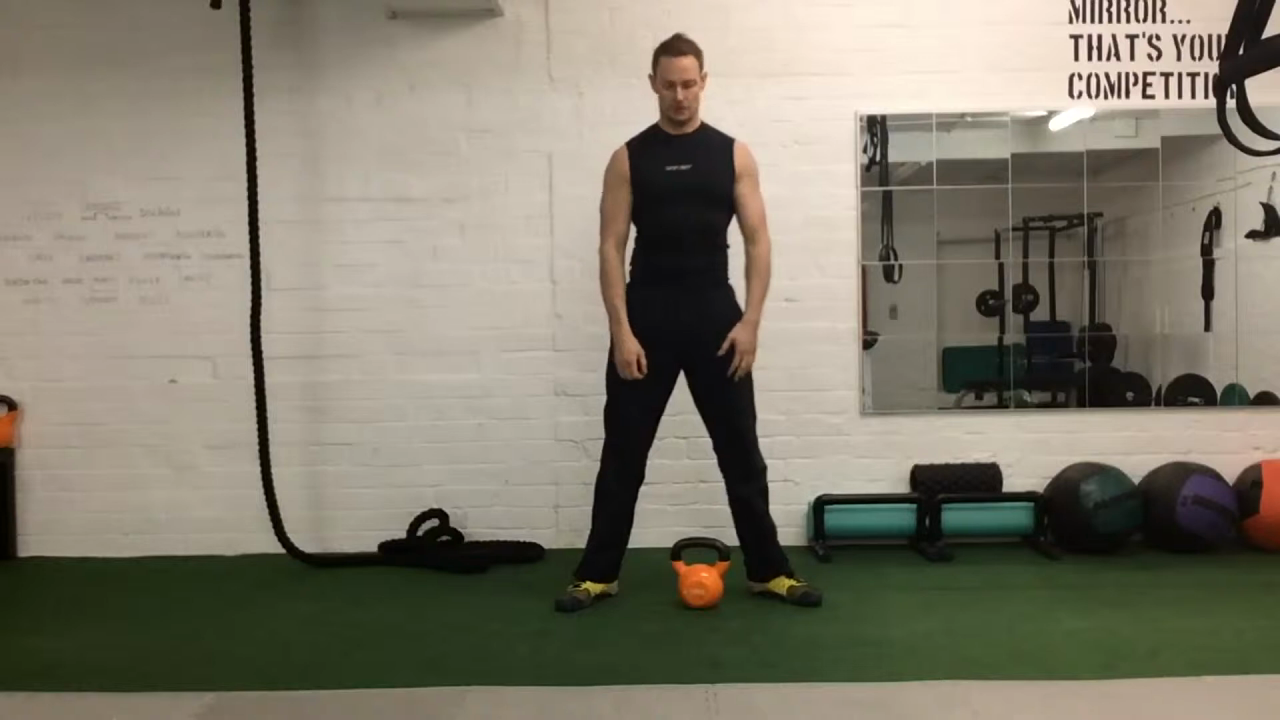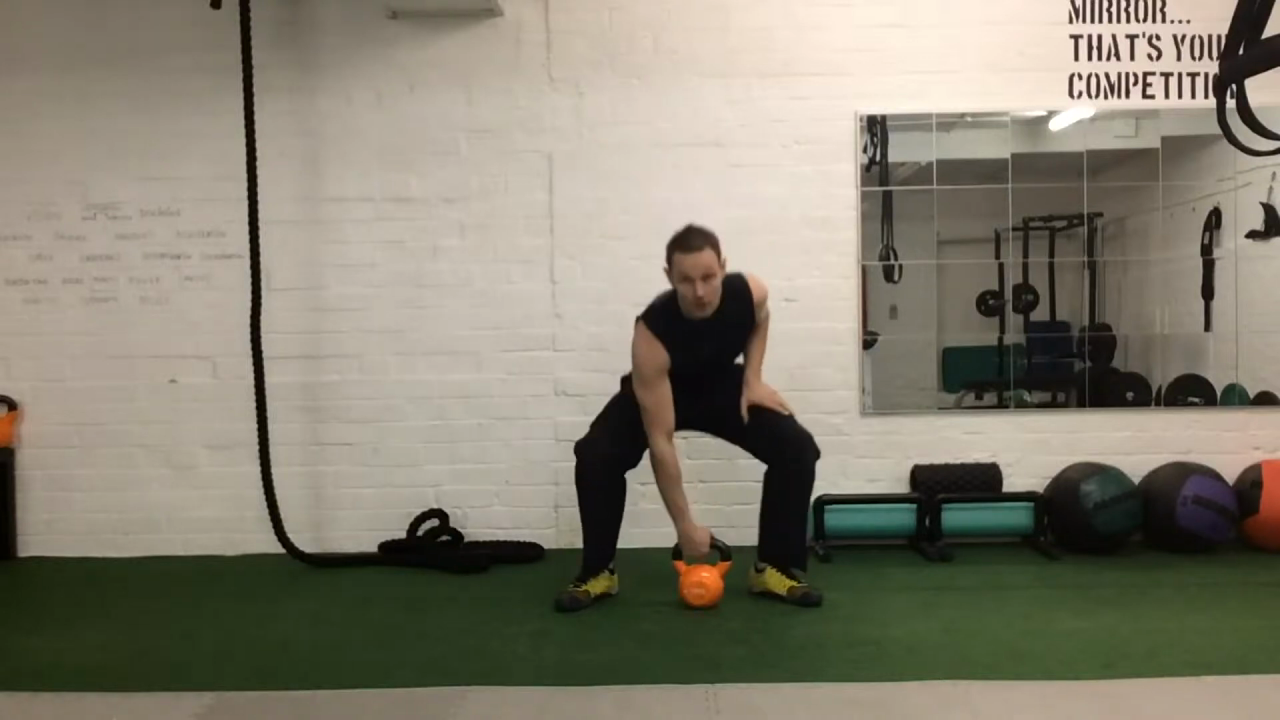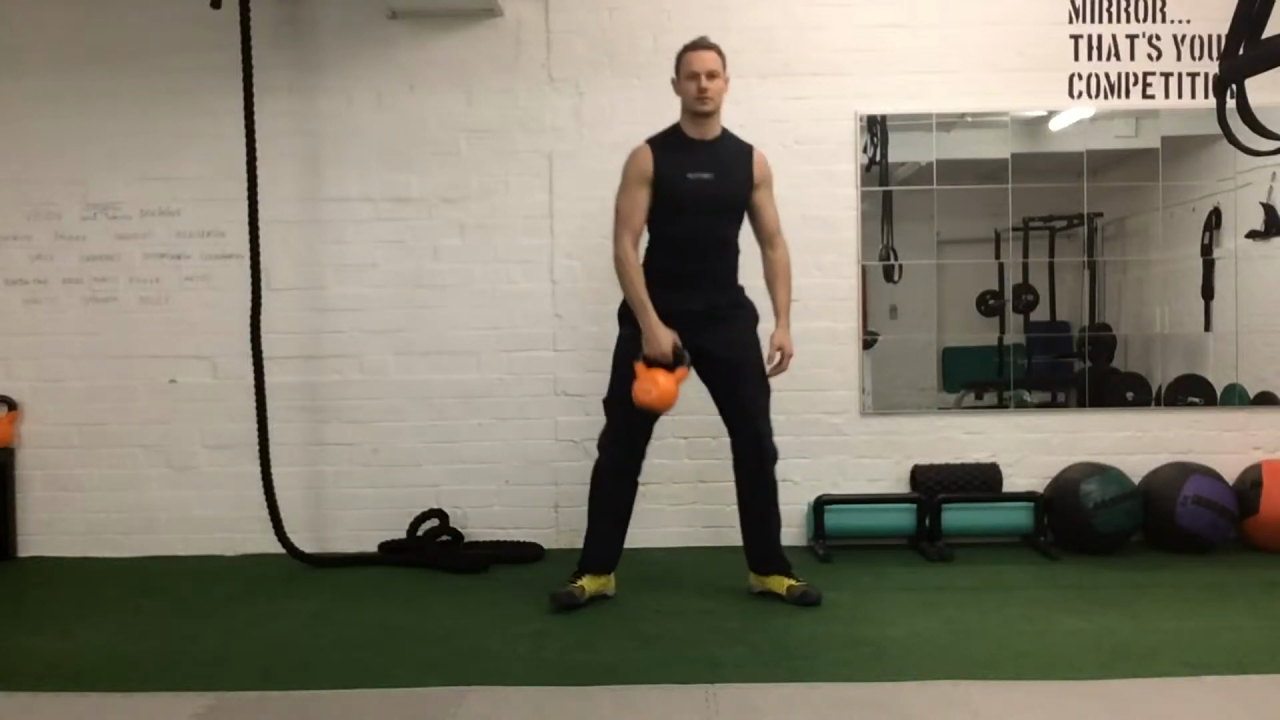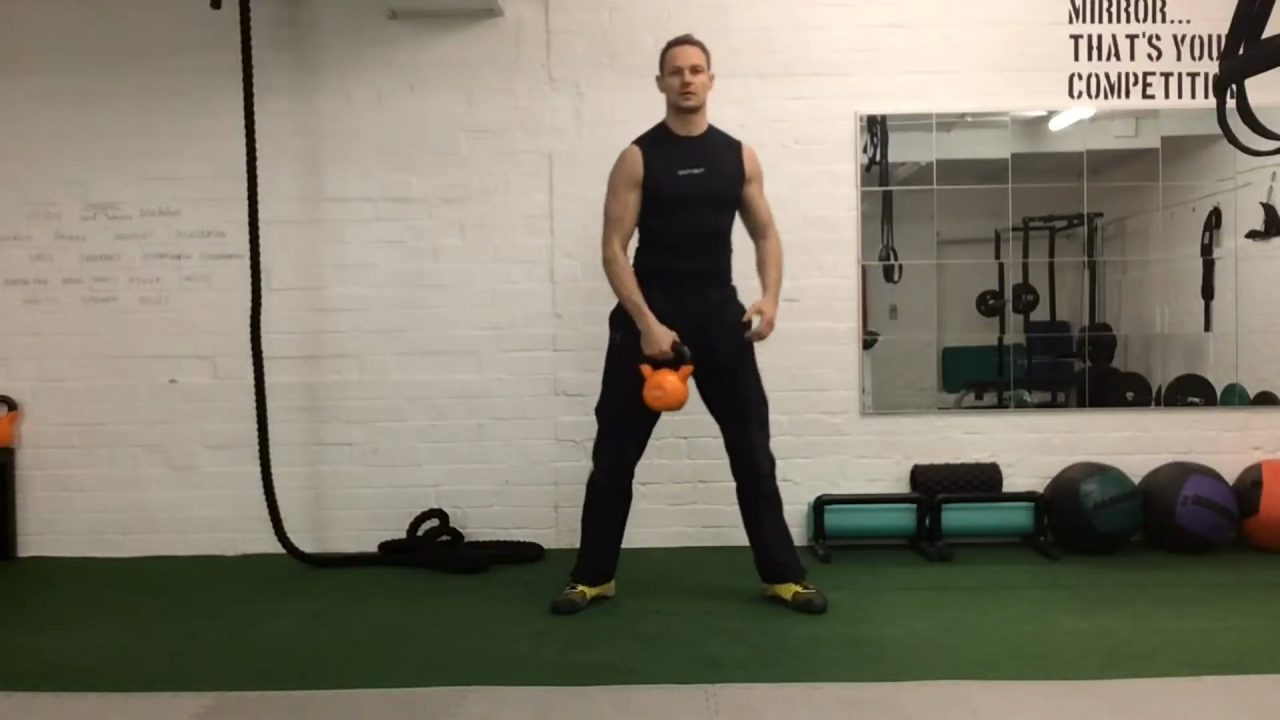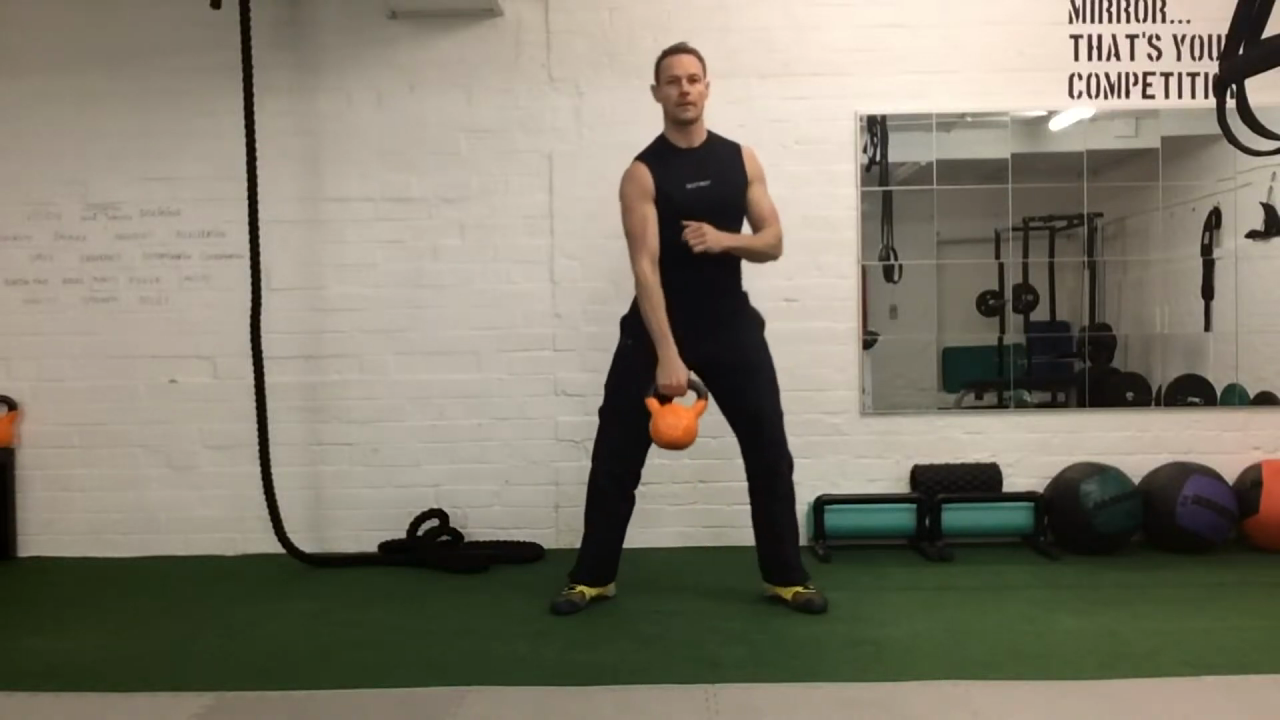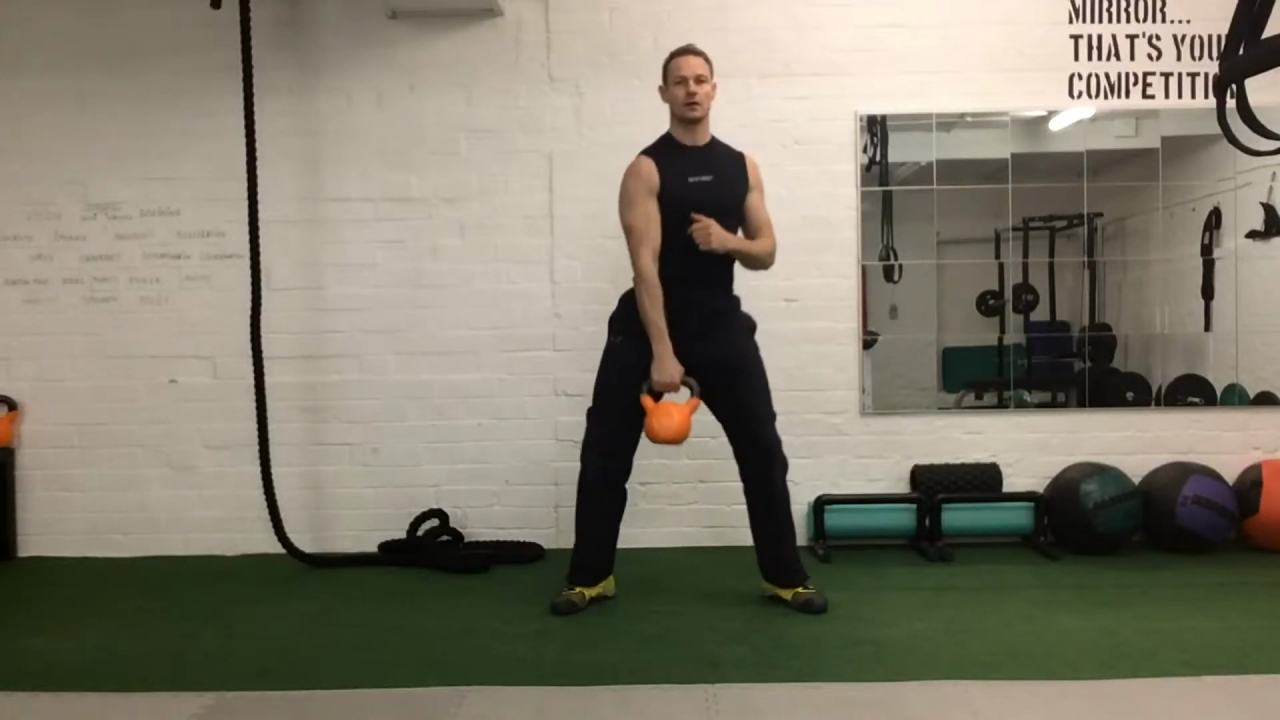
dt=0.7s
person 1, frame 1
left shoulder: (734, 154)
right shoulder: (628, 158)
left elbow: (757, 241)
right elbow: (612, 247)
left wrist: (749, 321)
right wrist: (621, 330)
left hip: (715, 318)
right hip: (646, 320)
left knee: (741, 451)
right knee: (624, 453)
left ankle: (768, 571)
right ankle: (597, 574)
person 1, frame 2
left shoulder: (750, 292)
right shoulder: (652, 334)
right elbow: (661, 442)
left wrist: (752, 379)
right wrist: (685, 526)
left hip: (724, 388)
right hip: (659, 395)
left knee: (797, 450)
right knee: (596, 458)
left ankle: (775, 567)
right ankle: (597, 572)
person 1, frame 3
left shoulder: (750, 160)
right shoulder: (648, 157)
left elbow: (773, 242)
right elbow: (625, 245)
left wrist: (782, 322)
right wrist: (649, 325)
left hip: (727, 314)
right hip: (656, 316)
left knee: (755, 445)
right knee: (622, 443)
left ankle: (769, 570)
right ankle: (597, 571)
person 1, frame 4
left shoulder: (739, 155)
right shoulder: (637, 158)
left elbow: (765, 232)
right elbow: (614, 248)
left wrist: (770, 296)
right wrist: (646, 323)
left hip: (720, 316)
right hip: (648, 317)
left knee: (753, 452)
right knee: (614, 454)
left ankle: (782, 575)
right ankle: (593, 576)
person 1, frame 5
left shoulder: (740, 159)
right shoulder: (643, 173)
left elbow: (774, 241)
right elbow: (645, 267)
left wrist: (726, 239)
right wrist: (667, 355)
left hip: (730, 319)
right hip: (658, 322)
left knee: (770, 451)
right knee: (615, 454)
left ankle: (785, 575)
right ankle: (593, 576)
person 1, frame 6
left shoulder: (742, 166)
right shoulder: (645, 169)
left elbow: (767, 251)
right elbow: (645, 265)
left wrist: (729, 241)
right wrist: (661, 354)
left hip: (722, 325)
right hip: (645, 327)
left knee: (764, 452)
right knee: (603, 454)
left ankle: (785, 577)
right ankle: (590, 577)
